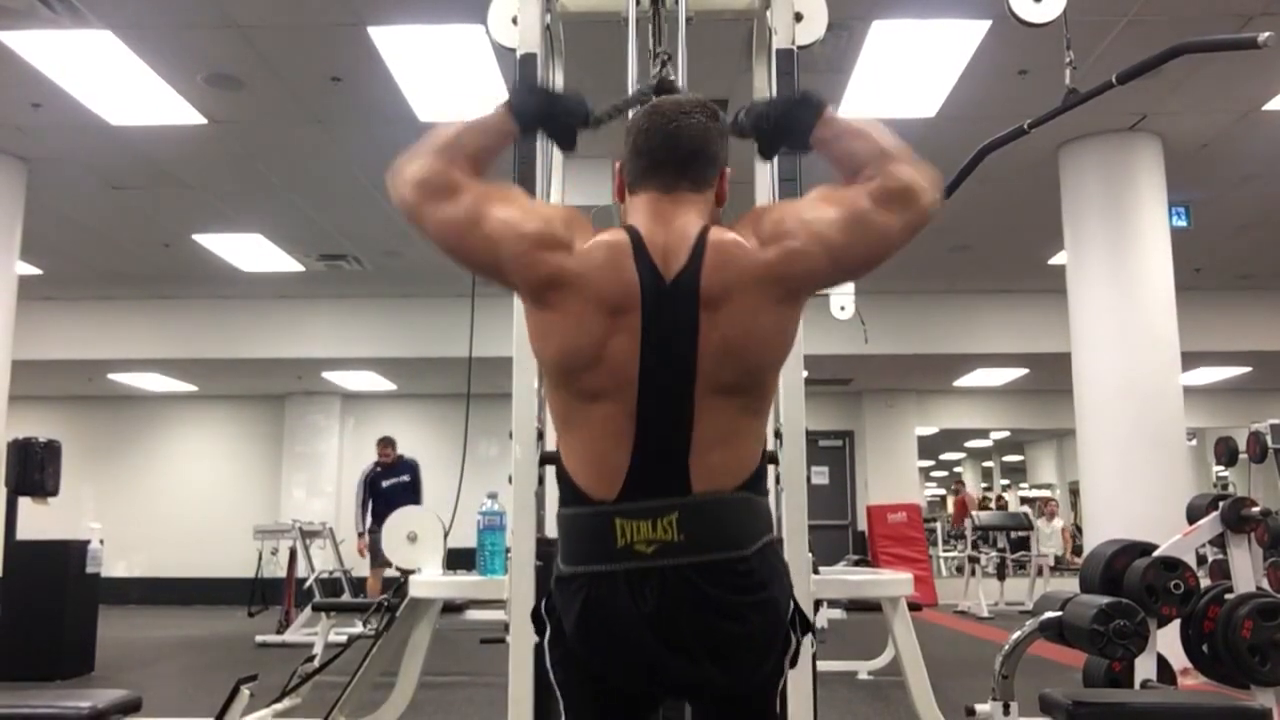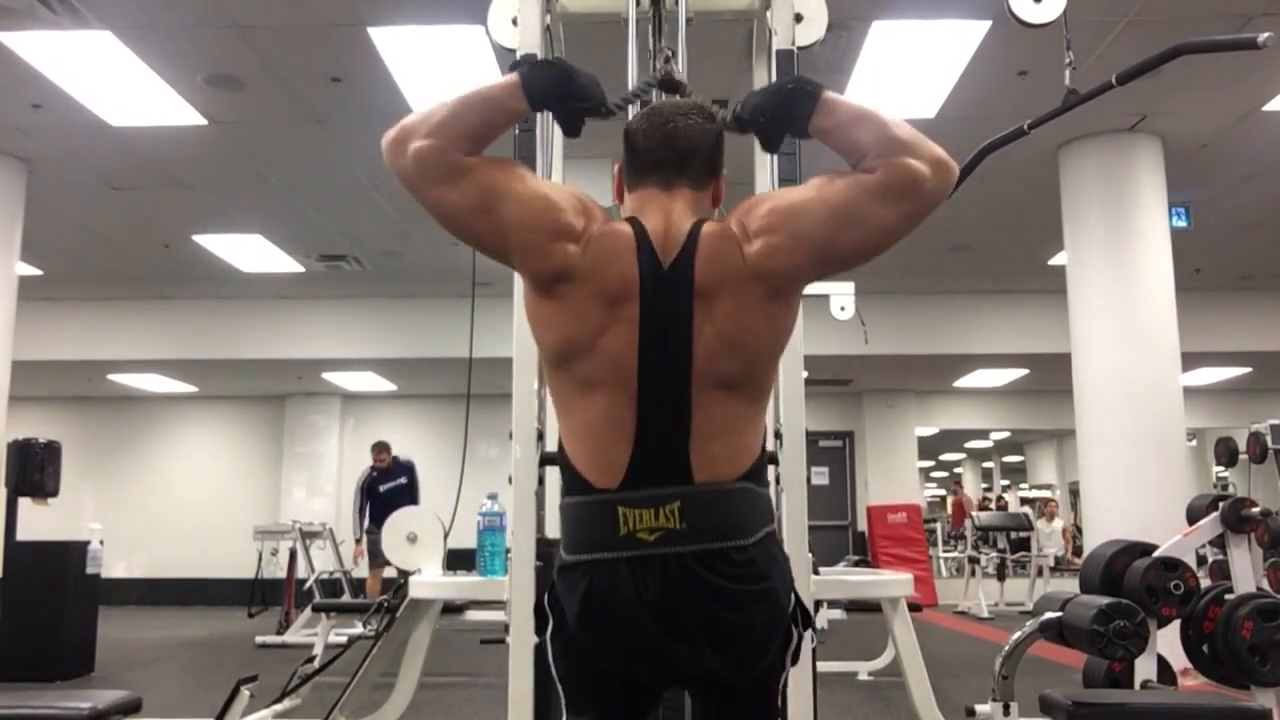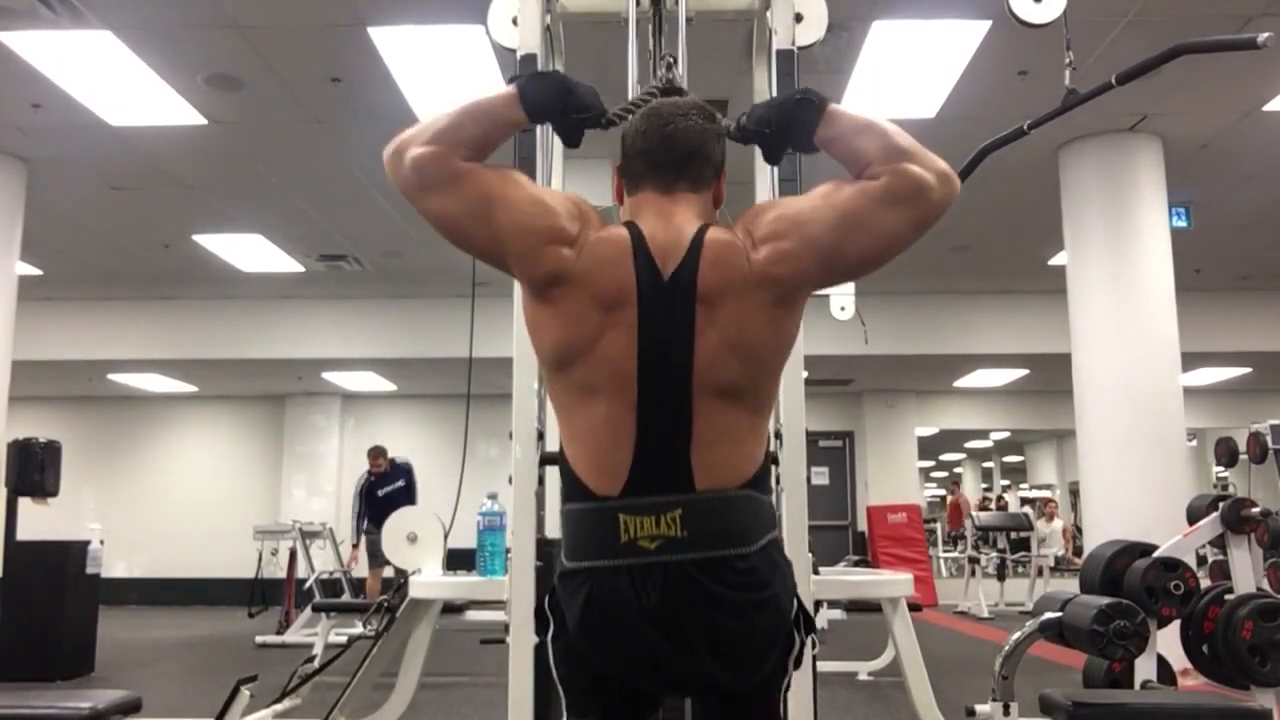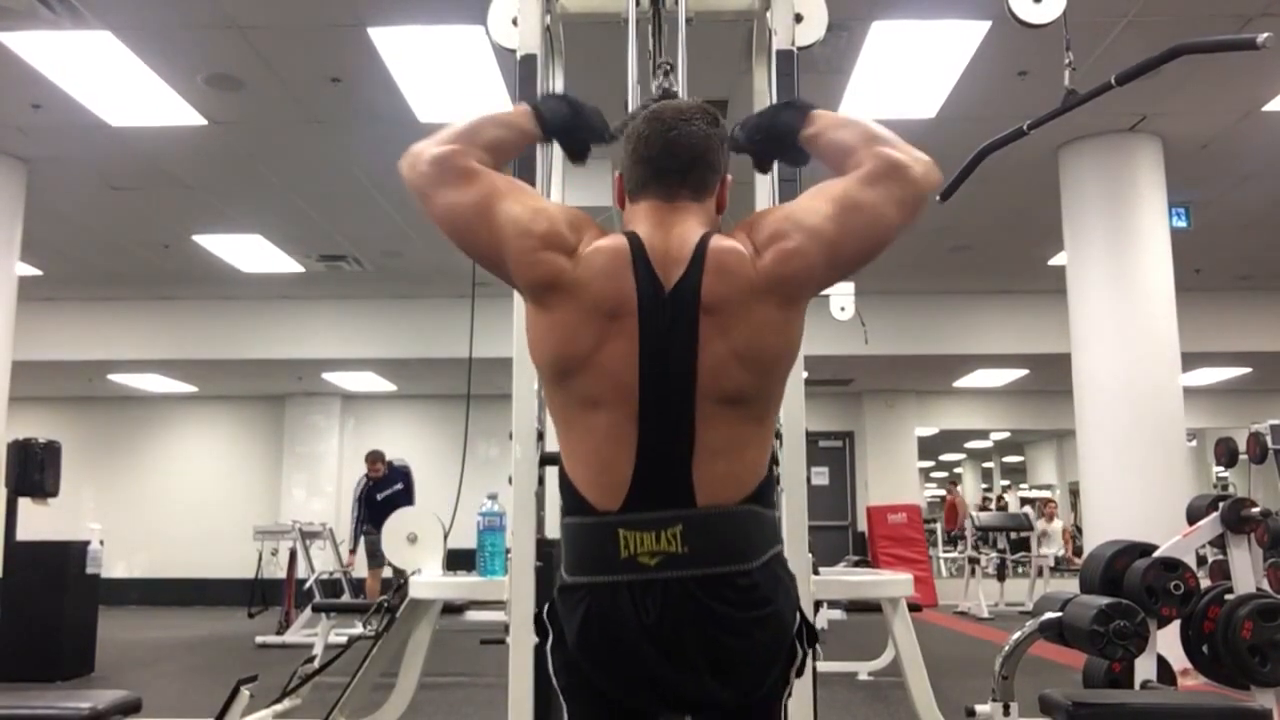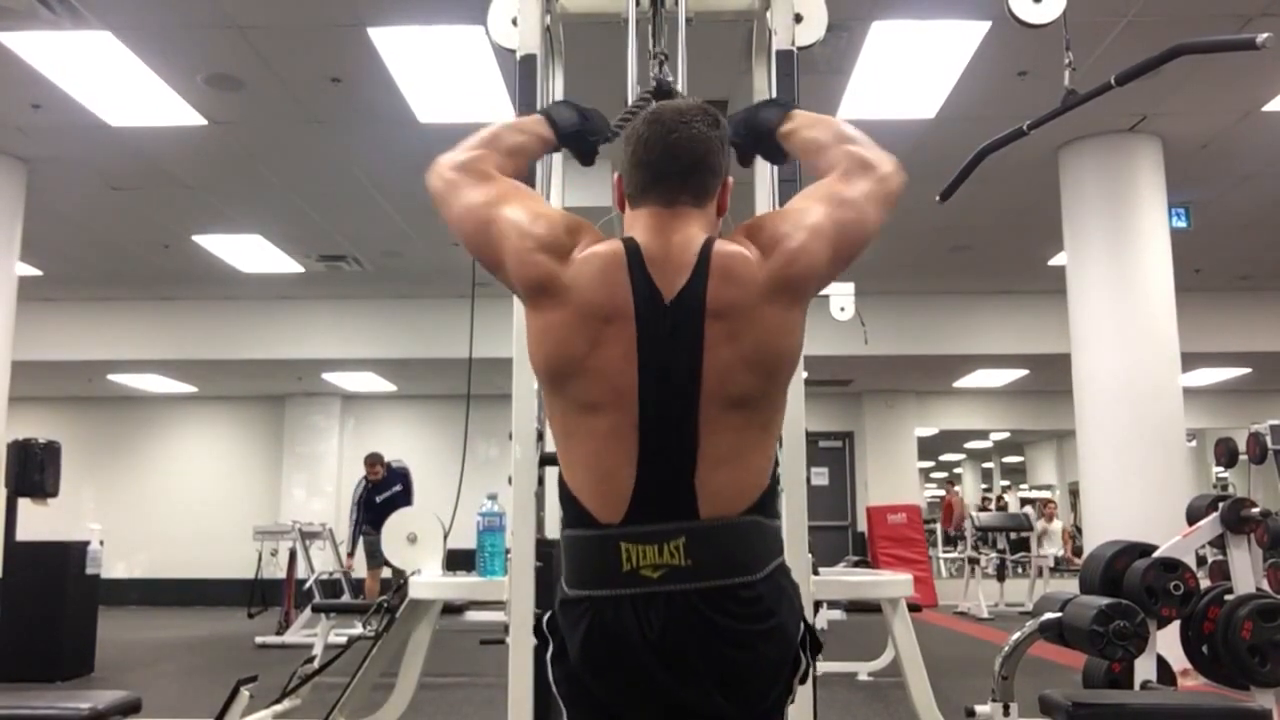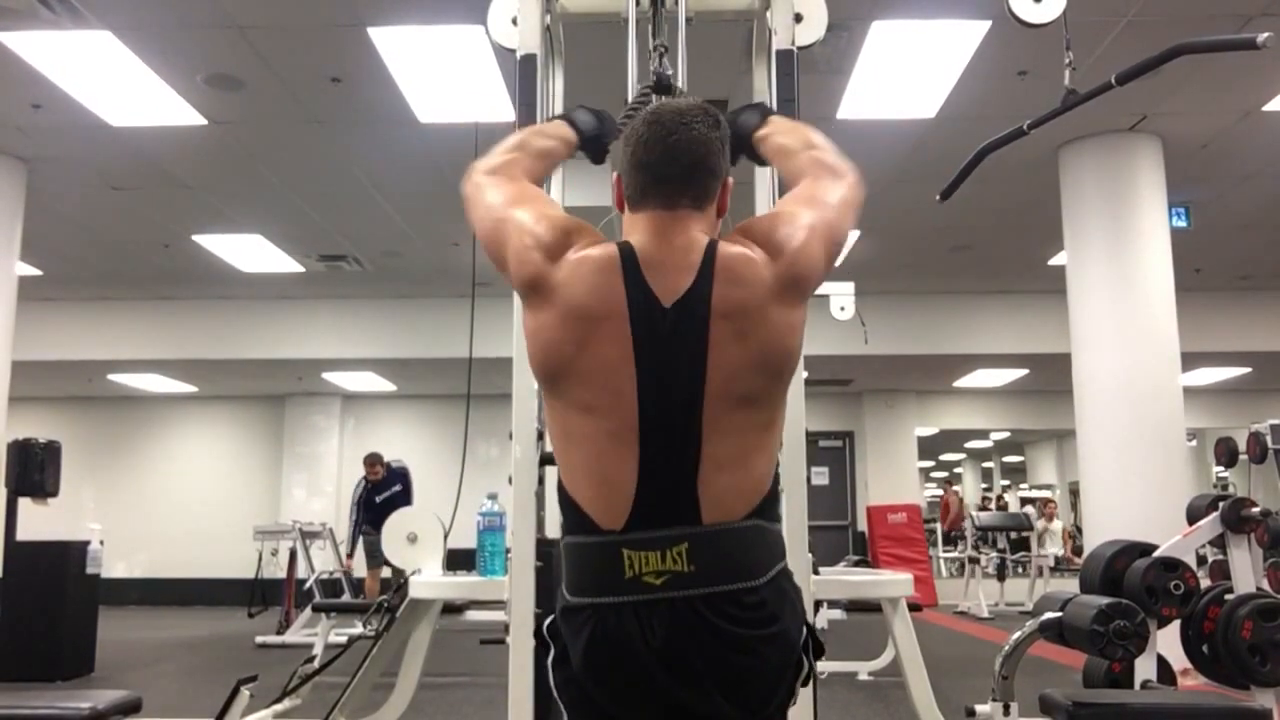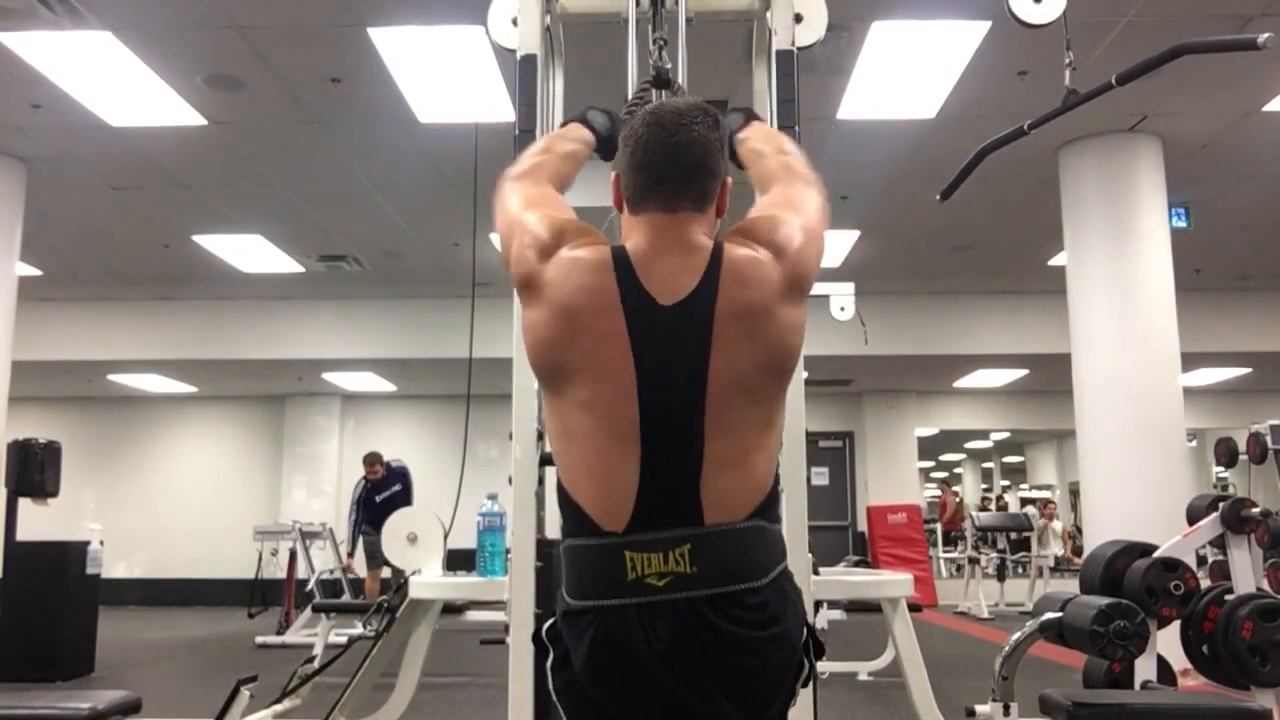
dt=0.1s
person 1, frame 1
left shoulder: (560, 261)
right shoulder: (771, 258)
left elbow: (418, 181)
right elbow: (908, 188)
left wrist: (523, 112)
right wrist: (809, 118)
left hip: (598, 597)
right hip: (736, 589)
person 1, frame 2
left shoulder: (565, 250)
right shoulder: (764, 250)
left elbow: (412, 151)
right elbow: (925, 172)
left wrist: (532, 84)
right wrist: (808, 103)
left hip: (601, 587)
right hip: (737, 578)
person 1, frame 3
left shoulder: (562, 256)
right shoulder: (769, 259)
left elbow: (413, 161)
right elbow: (927, 181)
left wrist: (532, 98)
right wrist: (811, 115)
left hip: (603, 594)
right hip: (740, 587)
person 1, frame 4
left shoulder: (560, 266)
right shoulder: (772, 266)
left elbow: (431, 166)
right elbow: (903, 170)
left wrist: (543, 116)
right wrist: (798, 123)
left hip: (603, 609)
right hip: (741, 603)
person 1, frame 5
left shoulder: (556, 270)
right shoulder: (775, 270)
left elbow: (457, 173)
right elbow: (872, 171)
left wrist: (555, 123)
right wrist: (777, 122)
left hip: (605, 622)
right hip: (744, 617)
person 1, frame 6
left shoulder: (555, 273)
right shoulder: (773, 271)
left elbow: (489, 176)
right elbow: (831, 173)
left wrist: (574, 127)
right wrist: (759, 125)
left hip: (605, 628)
right hip: (745, 622)
person 1, frame 7
left shoulder: (554, 272)
right shoulder: (771, 268)
left elbow: (525, 181)
right elbow: (795, 179)
left wrist: (587, 128)
right wrist: (743, 125)
left hip: (604, 629)
right hip: (747, 624)
